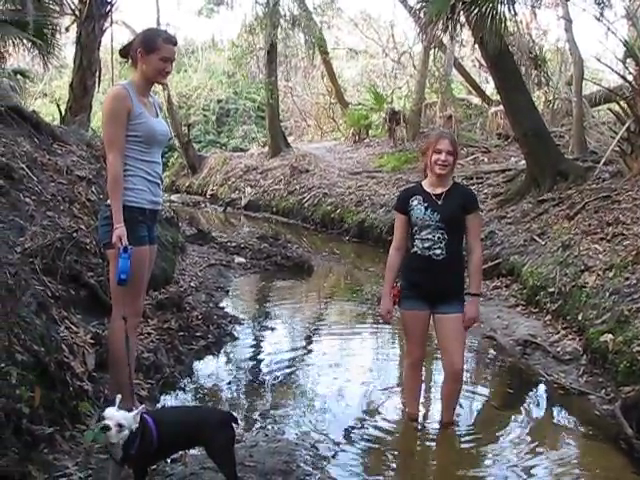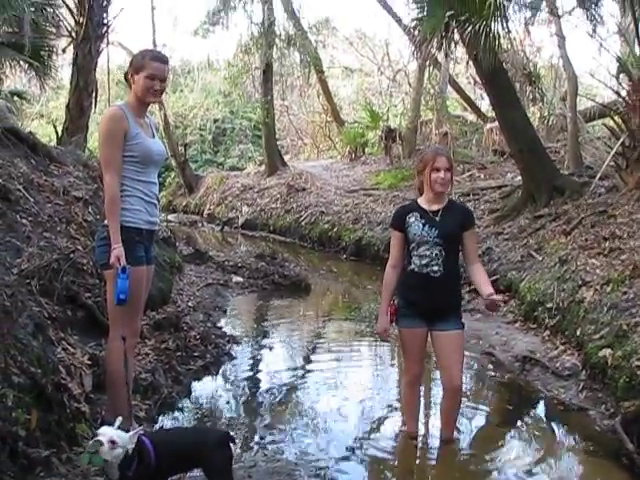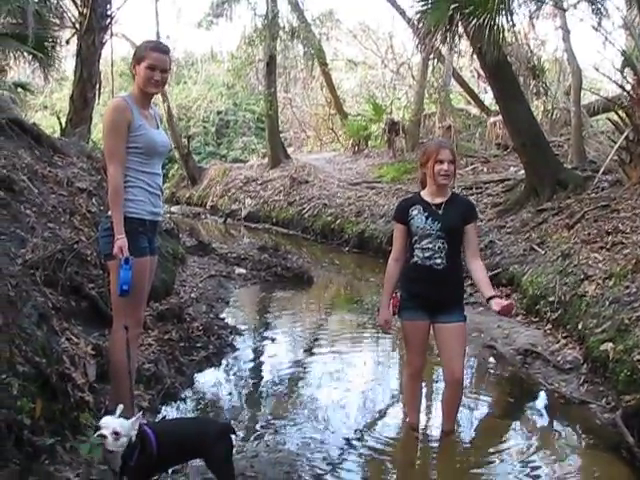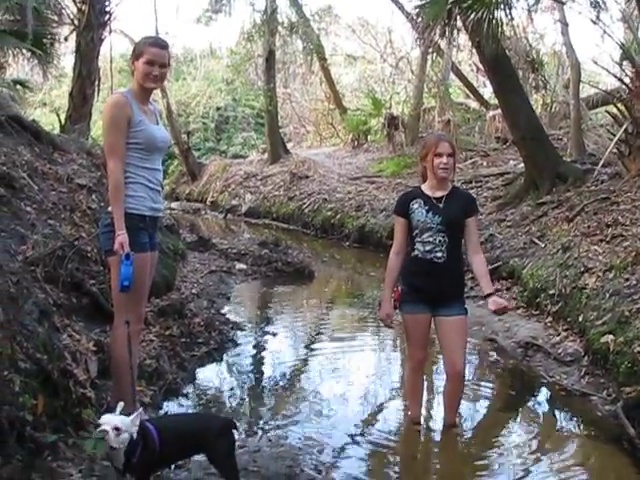
dt=0.3s
person 1, frame 1
left shoulder: (153, 102)
right shoulder: (120, 96)
right elbow: (114, 161)
left wrist: (148, 214)
right wrist: (118, 222)
left hip: (149, 212)
right hip: (128, 212)
left knee: (134, 312)
right knee: (125, 313)
left ankle: (124, 399)
right ankle: (124, 404)
person 1, frame 2
left shoulder: (150, 123)
right shoulder: (117, 116)
right elbow: (111, 181)
left wrist: (145, 235)
right wrist: (116, 242)
left hip: (146, 233)
right hip: (125, 232)
left knee: (131, 333)
right knee: (123, 333)
left ankle: (119, 419)
right ankle: (120, 426)
person 1, frame 3
left shoulder: (153, 114)
right shoulder: (121, 108)
right elbow: (115, 173)
left wrist: (148, 226)
right wrist: (120, 233)
left hip: (149, 224)
right hip: (128, 224)
left knee: (135, 323)
right knee: (126, 323)
left ankle: (122, 409)
right ankle: (124, 415)
person 1, frame 4
left shoulder: (153, 109)
right shoulder: (120, 103)
right elbow: (115, 168)
left wrist: (149, 220)
right wrist: (120, 228)
left hip: (150, 220)
right hip: (129, 219)
left knee: (136, 319)
right knee: (128, 319)
left ankle: (124, 405)
right ankle: (126, 412)
person 2, frame 1
left shoulder: (465, 197)
right shoulder: (408, 197)
left elbow: (475, 249)
right elbow: (398, 247)
left wrist: (474, 297)
right wrist: (386, 293)
left hip: (450, 293)
right hip: (413, 289)
left knee: (455, 366)
right knee: (414, 357)
left ankle: (446, 423)
right ankle: (411, 419)
person 2, frame 2
left shoulder: (461, 214)
right shoulder: (405, 214)
left elbow: (473, 263)
right elbow: (394, 265)
left wrist: (490, 295)
right wrist: (383, 311)
left hip: (448, 310)
right hip: (411, 307)
left knee: (454, 383)
right knee: (412, 375)
left ankle: (447, 440)
right ankle: (410, 437)
person 2, frame 3
left shoulder: (463, 207)
right shoulder: (407, 207)
left elbow: (473, 257)
right elbow: (396, 257)
left wrist: (491, 296)
right wrist: (385, 304)
left hip: (450, 302)
right hip: (413, 299)
left knee: (455, 375)
right knee: (414, 367)
left ankle: (447, 433)
right ankle: (412, 429)
person 2, frame 4
left shoulder: (464, 201)
right shoulder: (408, 201)
left elbow: (474, 251)
right elbow: (397, 251)
left wrist: (490, 294)
right wrist: (386, 297)
left hip: (451, 295)
right hip: (415, 293)
left knee: (457, 369)
right knee: (415, 360)
left ankle: (450, 426)
right ankle: (414, 423)
